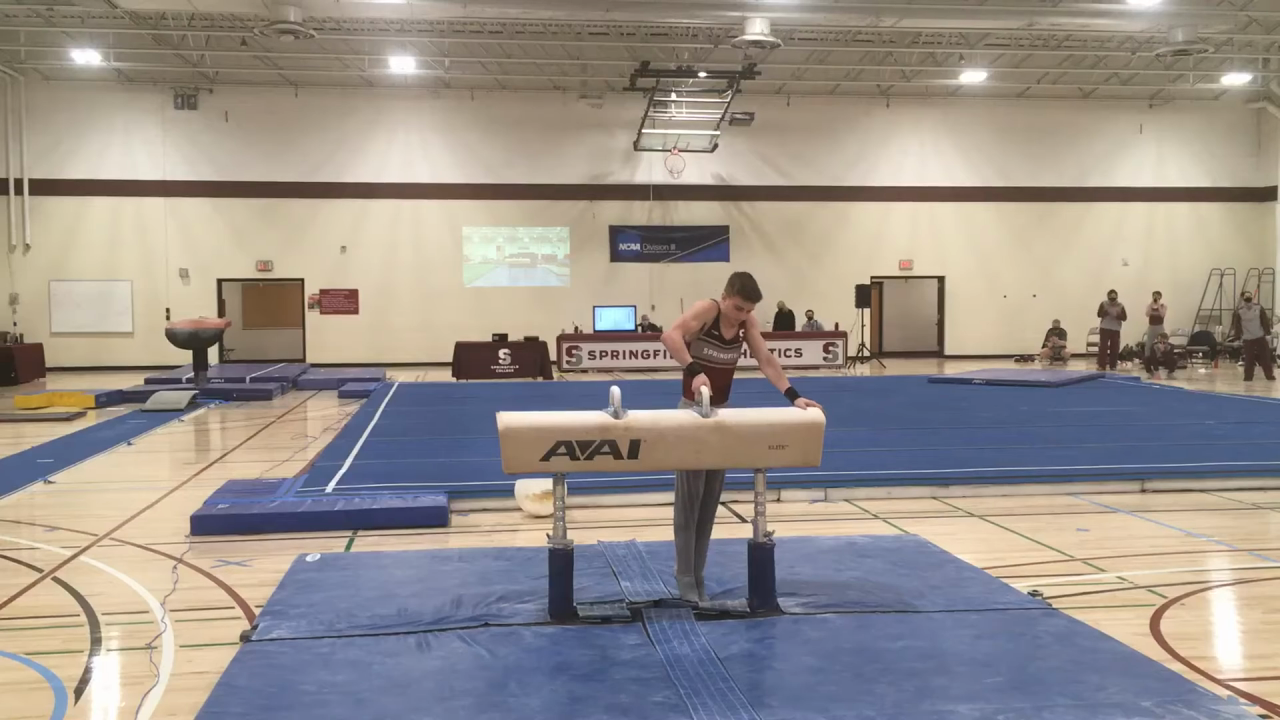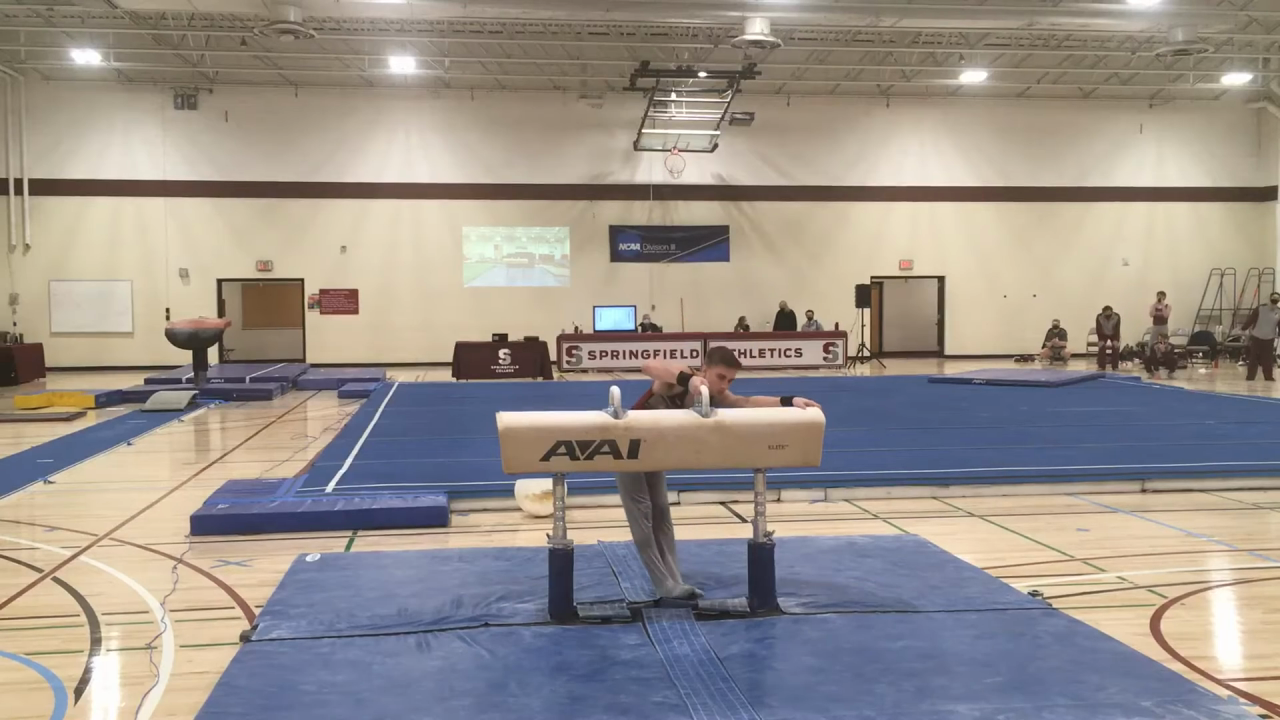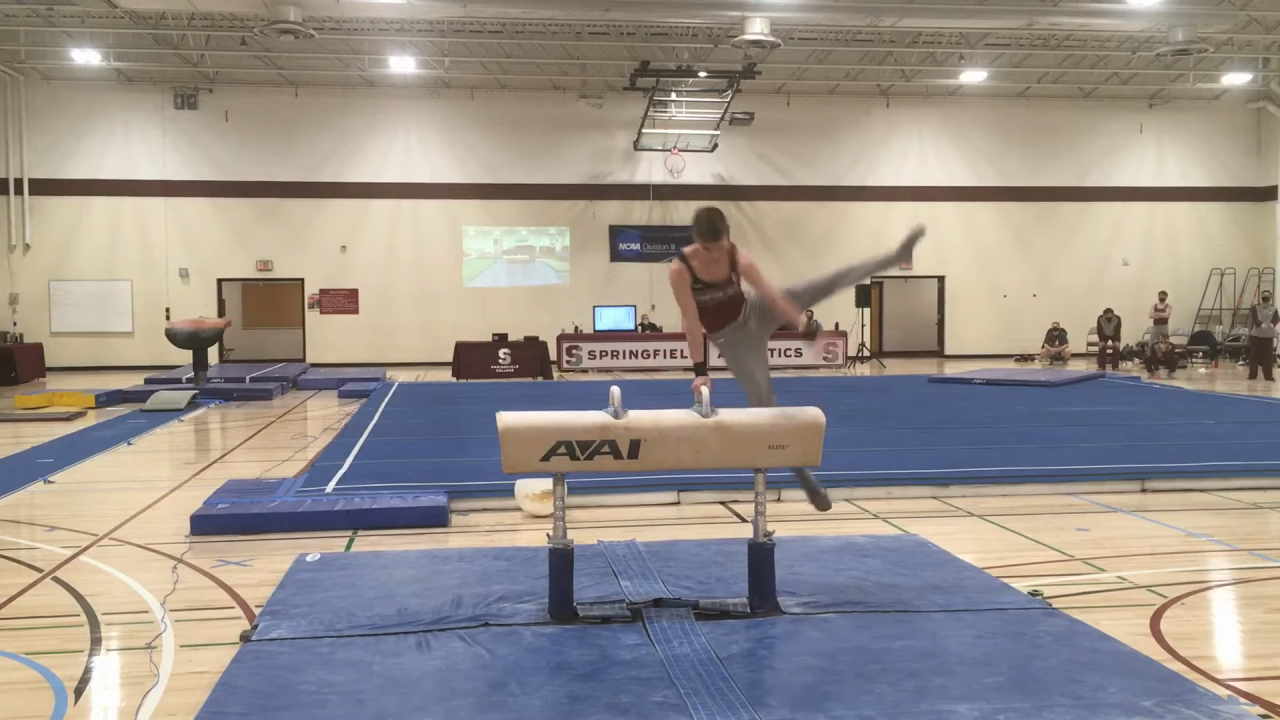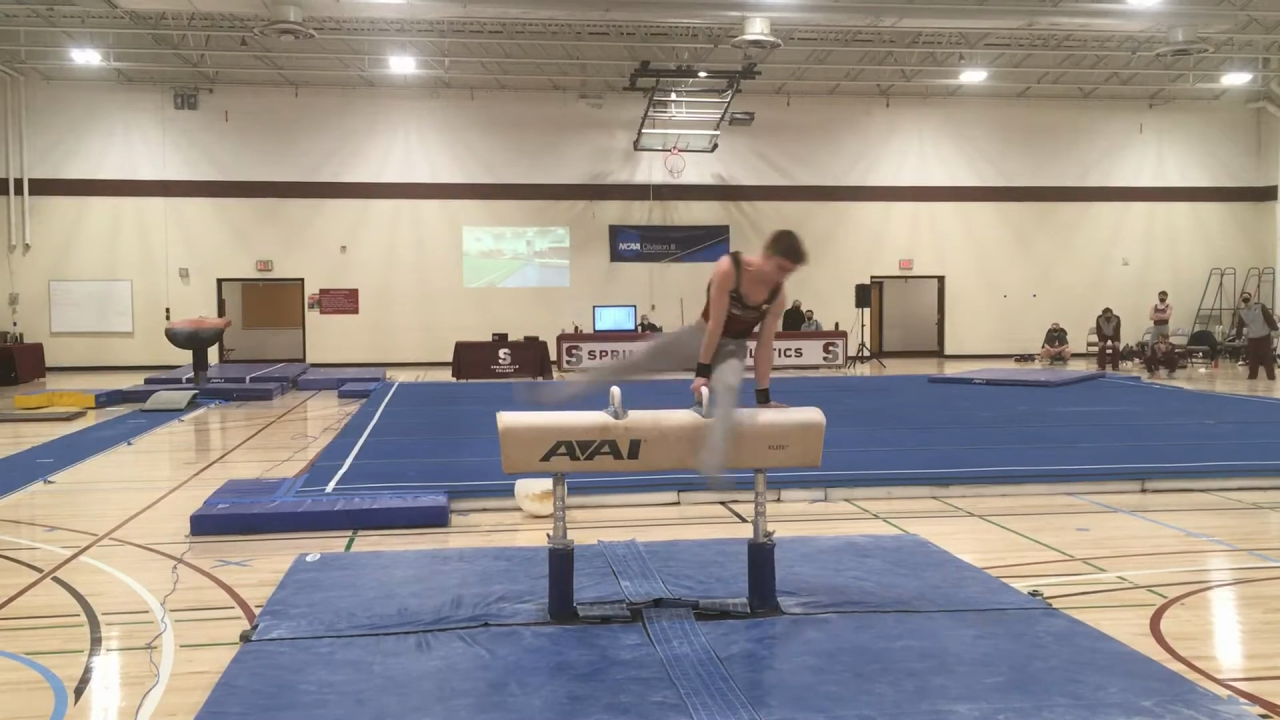
dt=0.7s
person 1, frame 1
left shoulder: (747, 322)
right shoulder: (706, 310)
left elbow: (766, 360)
right elbow: (670, 335)
left wrist: (792, 395)
right wrist: (693, 371)
left hip: (721, 411)
right hip: (693, 410)
left knee: (710, 499)
right knee: (690, 497)
left ankle: (697, 577)
right ankle: (685, 577)
person 1, frame 2
left shoulder: (715, 395)
right shoulder: (683, 373)
left elbow: (747, 402)
right elbow: (648, 366)
left wrist: (788, 401)
right wrist: (687, 380)
left knee: (660, 509)
right knee: (641, 508)
left ankle: (673, 579)
right ankle: (665, 583)
person 1, frame 3
left shoulder: (736, 255)
right shoulder: (680, 269)
left elbow: (773, 297)
right elbow: (692, 324)
right wrist: (700, 373)
left hip: (753, 312)
right hip: (733, 338)
left knee: (827, 285)
right knee: (764, 406)
left ankle: (897, 256)
right ankle: (803, 477)
person 1, frame 4
left shoulder: (780, 295)
right shoulder: (728, 268)
left elbow: (766, 347)
right elbow: (715, 324)
left wrist: (764, 398)
right wrist: (701, 372)
left hip: (733, 350)
right hip: (702, 337)
left knee: (727, 393)
right knee: (627, 363)
left ankle: (712, 464)
right ankle: (549, 392)
